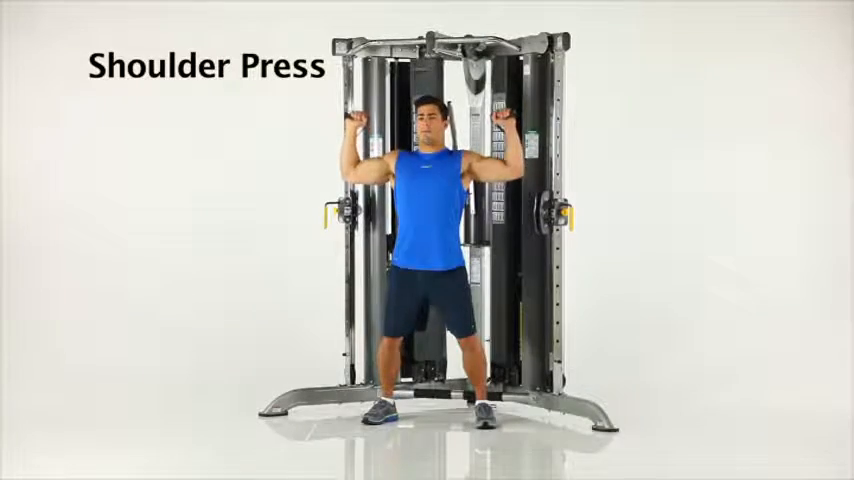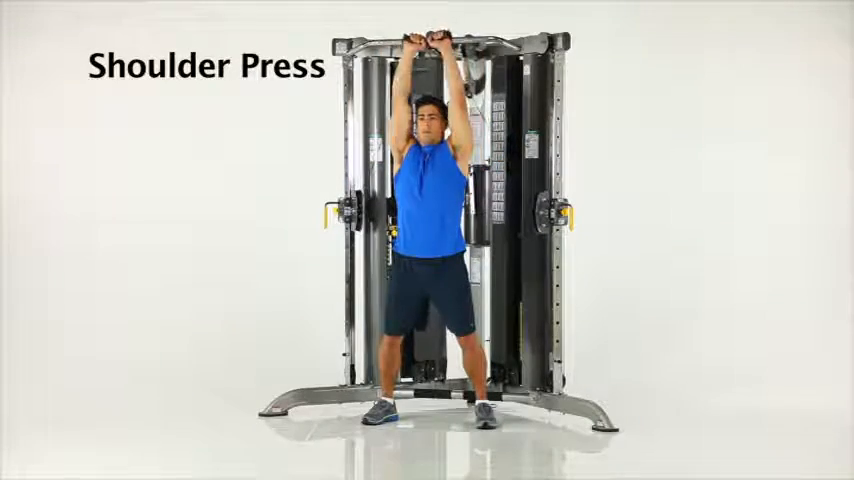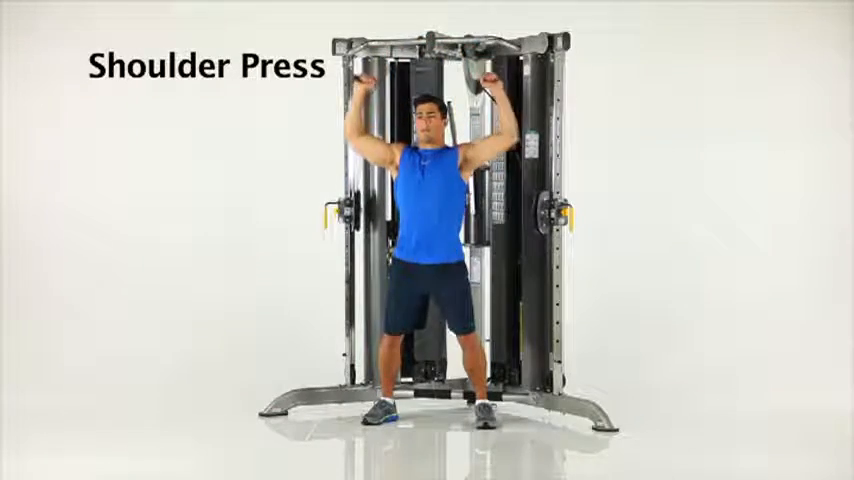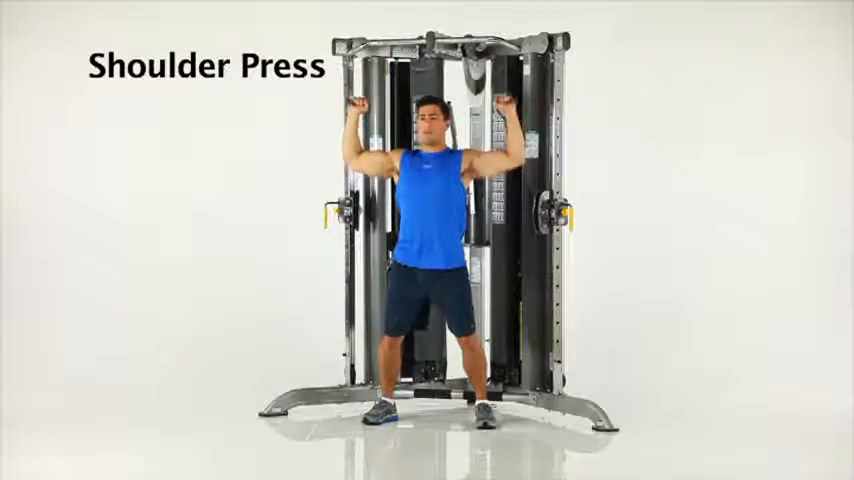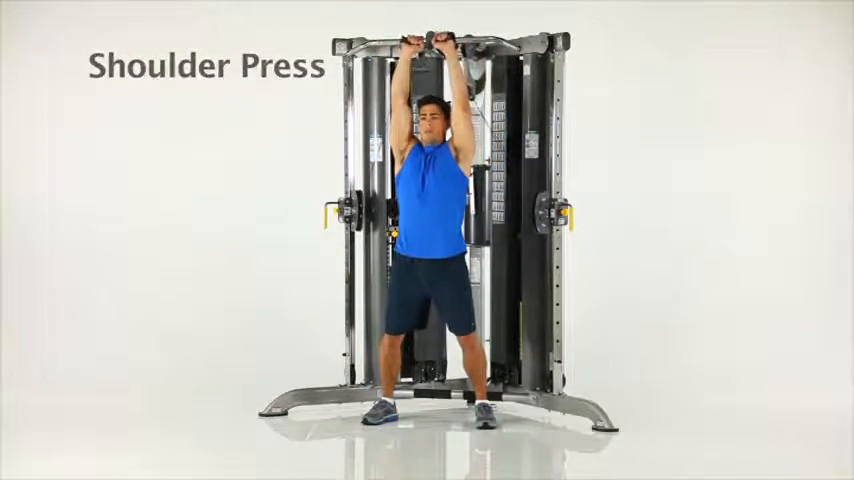
dt=1s
person 1, frame 1
left shoulder: (463, 162)
right shoulder: (397, 162)
left elbow: (514, 169)
right elbow: (350, 171)
left wrist: (509, 127)
right wrist: (352, 128)
left hip: (448, 269)
right hip: (405, 268)
left knee: (468, 338)
right knee: (390, 337)
left ankle: (482, 403)
right ankle: (386, 402)
person 1, frame 2
left shoulder: (456, 152)
right shoulder: (403, 152)
left elbow: (458, 100)
right elbow: (399, 100)
left wrist: (447, 52)
right wrist: (408, 52)
left hip: (448, 263)
right hip: (406, 262)
left knee: (467, 336)
right knee: (391, 336)
left ankle: (482, 403)
right ankle: (386, 401)
person 1, frame 3
left shoulder: (461, 157)
right shoulder: (397, 156)
left elbow: (509, 137)
right elbow: (354, 137)
left wrist: (498, 93)
right wrist: (359, 93)
left hip: (449, 265)
right hip: (406, 264)
left knee: (467, 337)
right knee: (391, 336)
left ankle: (482, 403)
right ankle: (386, 402)
person 1, frame 4
left shoulder: (464, 162)
right shoulder: (400, 161)
left elbow: (514, 157)
right elbow: (353, 158)
left wrist: (509, 113)
right wrist: (355, 115)
left hip: (450, 267)
right hip: (406, 266)
left knee: (468, 338)
right knee: (391, 337)
left ankle: (482, 403)
right ankle: (386, 402)
person 1, frame 5
left shoulder: (457, 153)
right shoulder: (405, 152)
left elbow: (462, 102)
right elbow: (397, 102)
left wrist: (450, 54)
right wrist: (407, 55)
left hip: (448, 263)
right hip: (406, 262)
left knee: (467, 336)
right knee: (392, 335)
left ankle: (482, 402)
right ankle: (386, 401)
